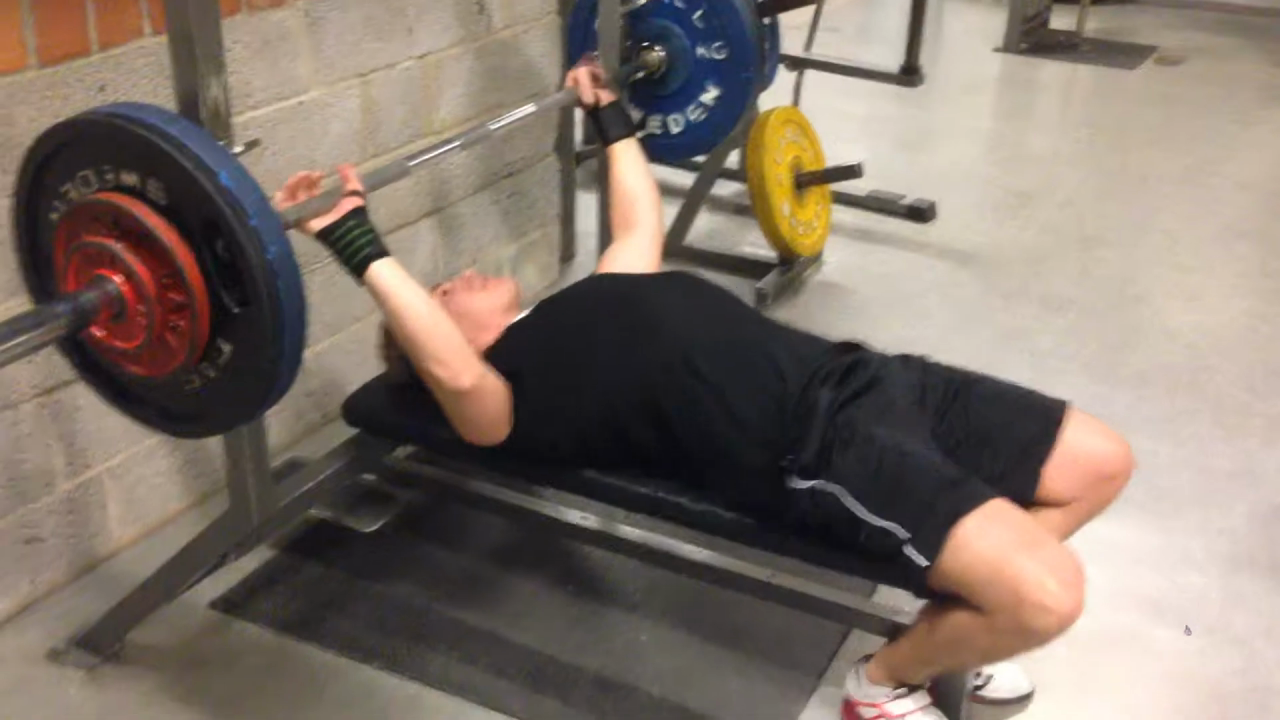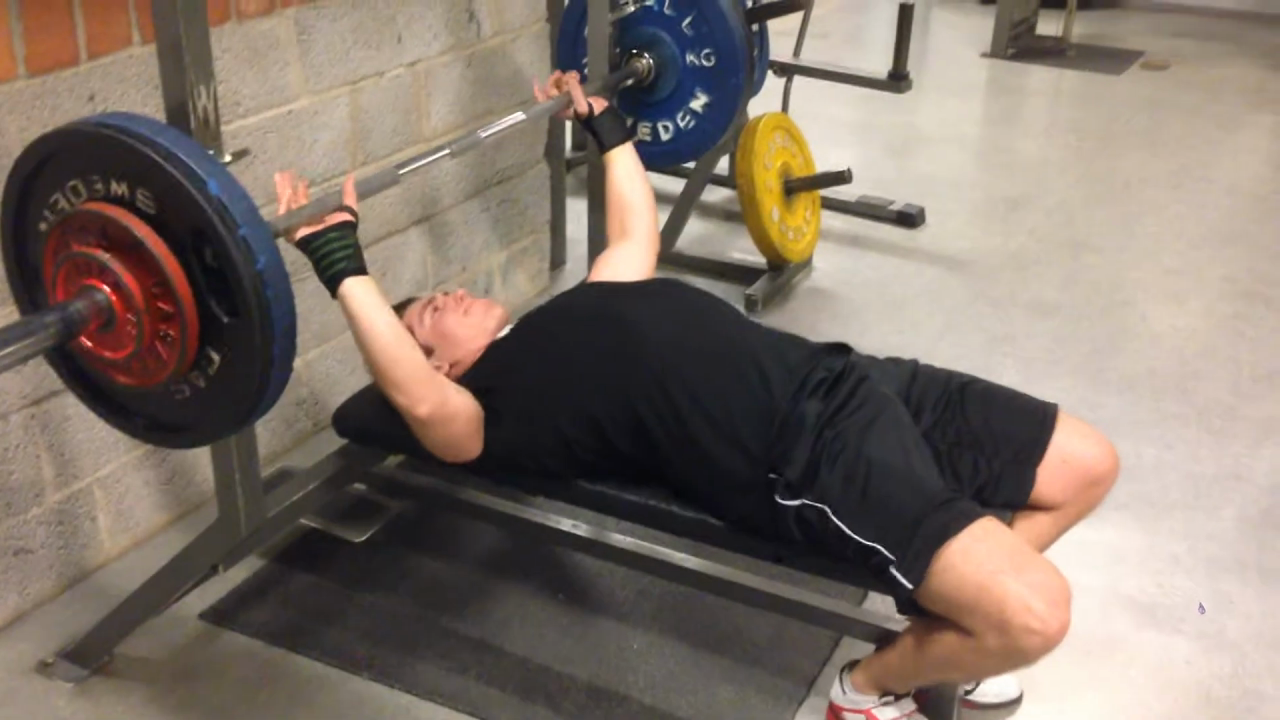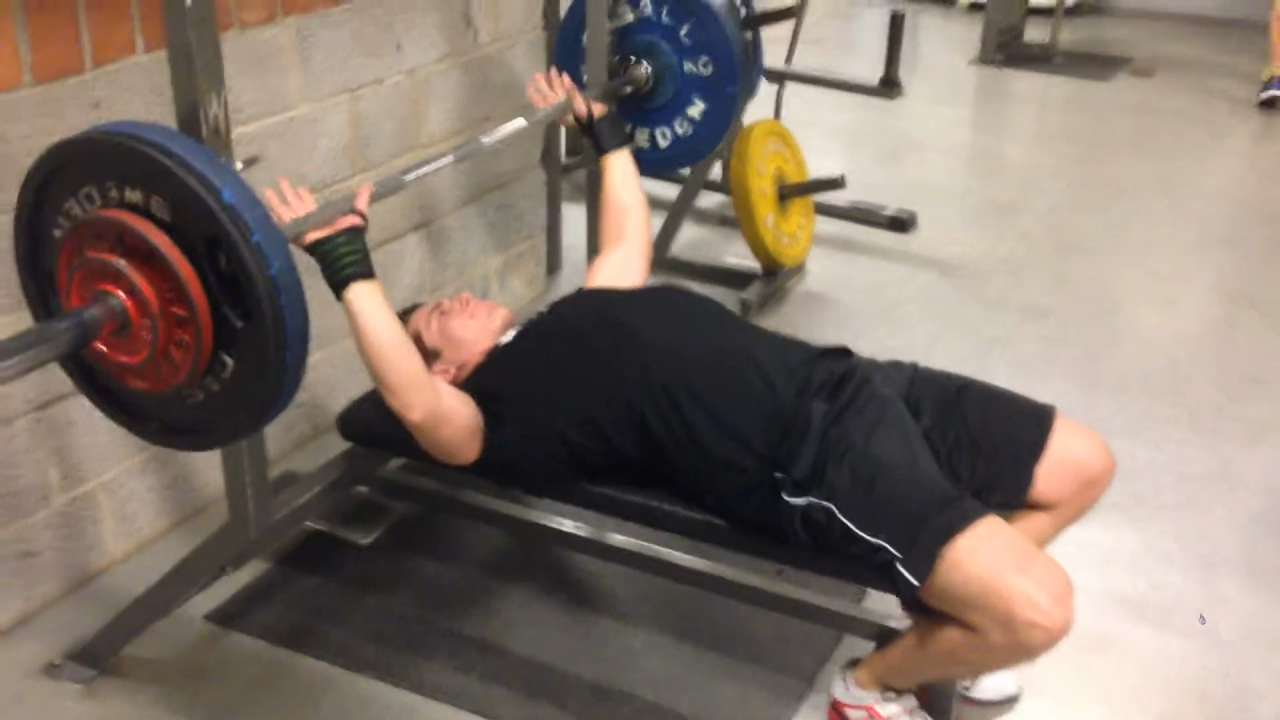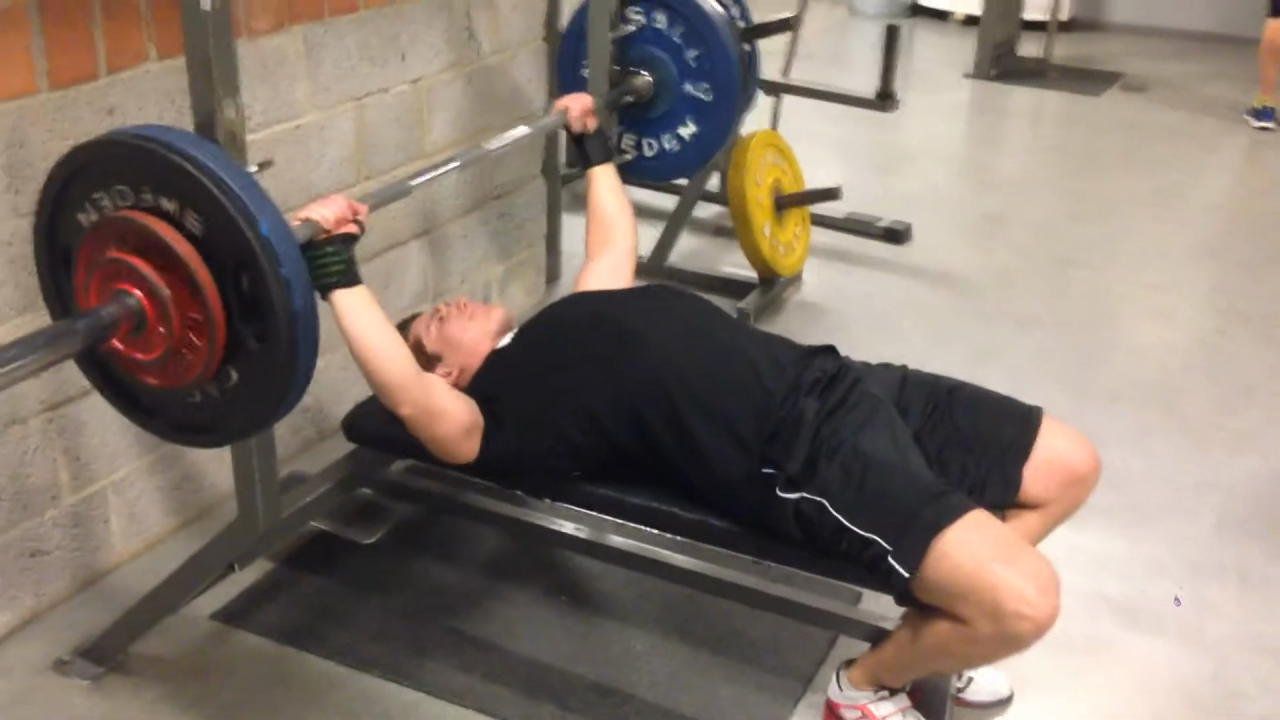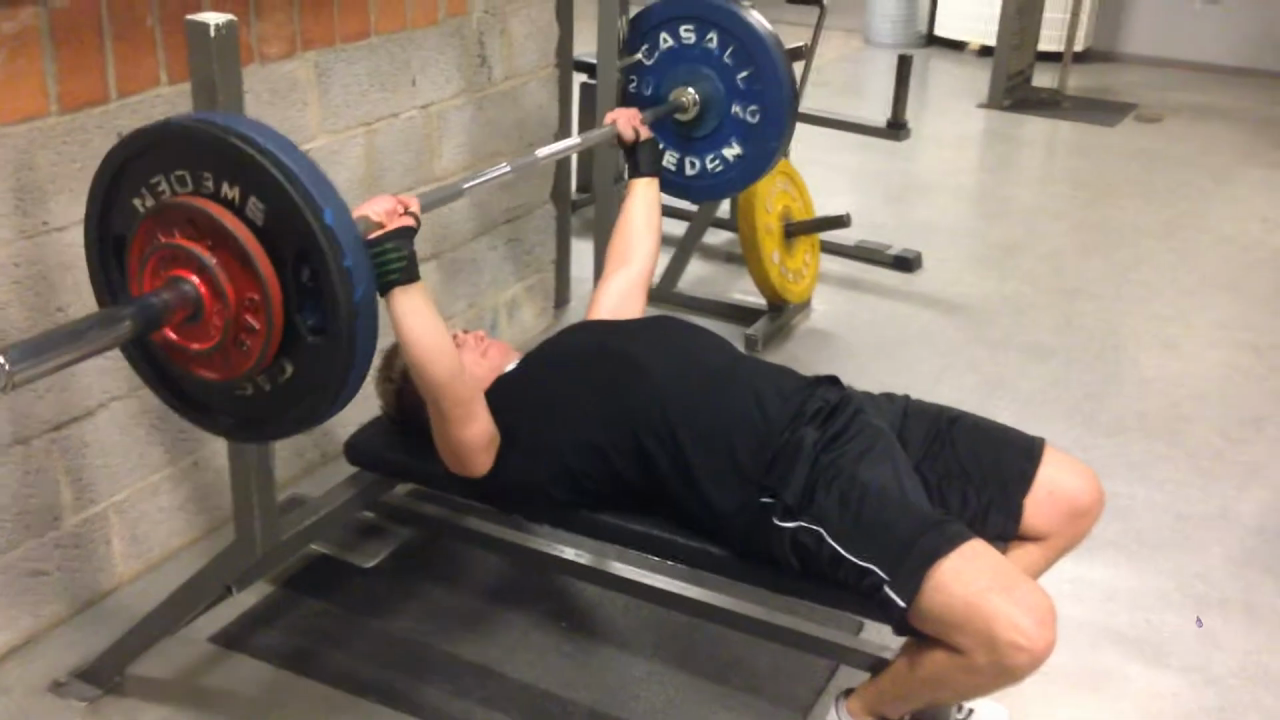
dt=0.7s
person 1, frame 1
left shoulder: (579, 312)
right shoulder: (504, 395)
left elbow: (642, 226)
right elbow: (456, 374)
left wrist: (607, 116)
right wrist: (361, 249)
left hip: (853, 379)
right hip: (809, 449)
left knee: (1100, 464)
right knee: (1043, 597)
left ankle: (945, 626)
person 1, frame 2
left shoulder: (569, 317)
right shoulder: (492, 408)
left elbow: (636, 238)
right elbow: (418, 402)
left wrist: (600, 122)
right wrist: (337, 262)
left hip: (842, 384)
right hip: (803, 459)
left knee: (1087, 466)
right knee: (1030, 619)
left ankle: (945, 626)
person 1, frame 3
left shoulder: (569, 321)
right shoulder: (498, 409)
left elbow: (628, 240)
right elbow: (416, 408)
left wrist: (601, 128)
right wrist: (347, 268)
left hip: (837, 384)
right hip: (805, 462)
left knee: (1083, 467)
right knee: (1034, 613)
left ankle: (938, 612)
person 1, frame 4
left shoulder: (557, 330)
right shoulder: (496, 412)
left elbow: (616, 244)
right elbow: (411, 402)
left wrist: (591, 143)
right wrist: (333, 270)
right hip: (792, 457)
left knee: (1071, 470)
right knee: (1021, 605)
left ankle: (930, 630)
person 1, frame 5
left shoulder: (567, 355)
right shoulder: (500, 438)
left elbow: (629, 268)
right elbow: (447, 398)
left wrist: (641, 160)
right wrist: (394, 268)
right hip: (790, 483)
left knee: (1073, 501)
right knee: (1016, 637)
